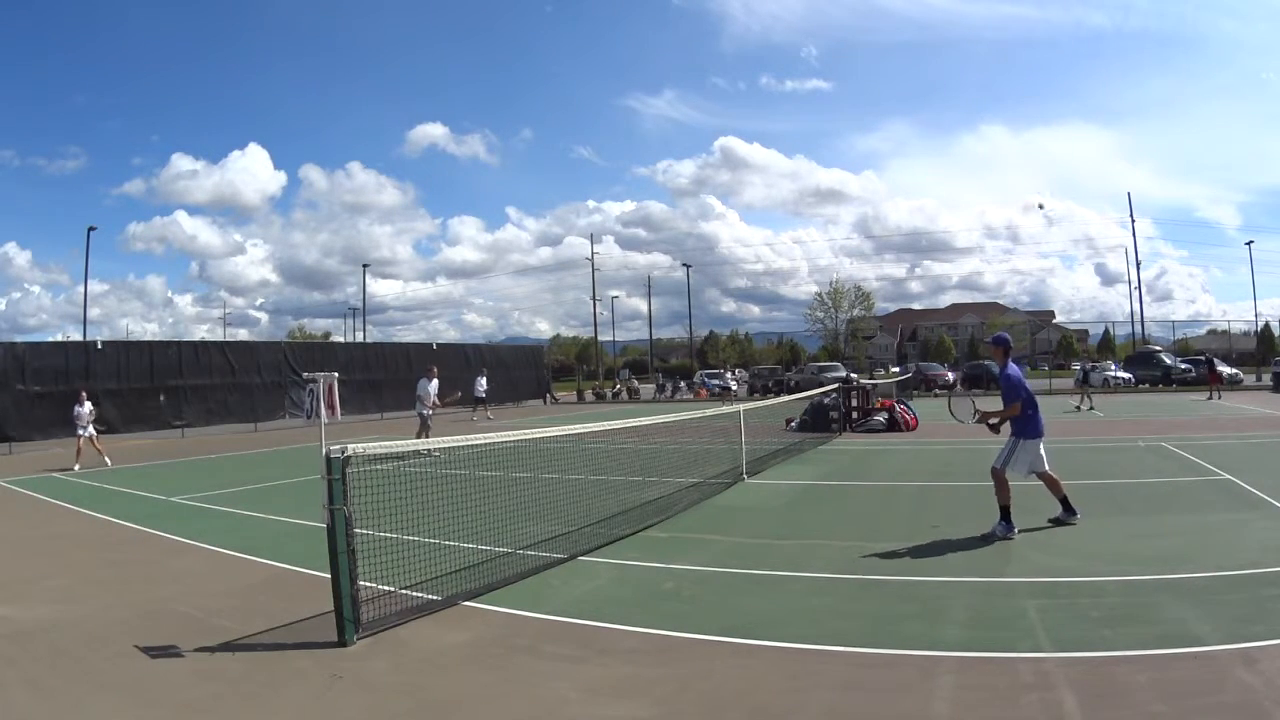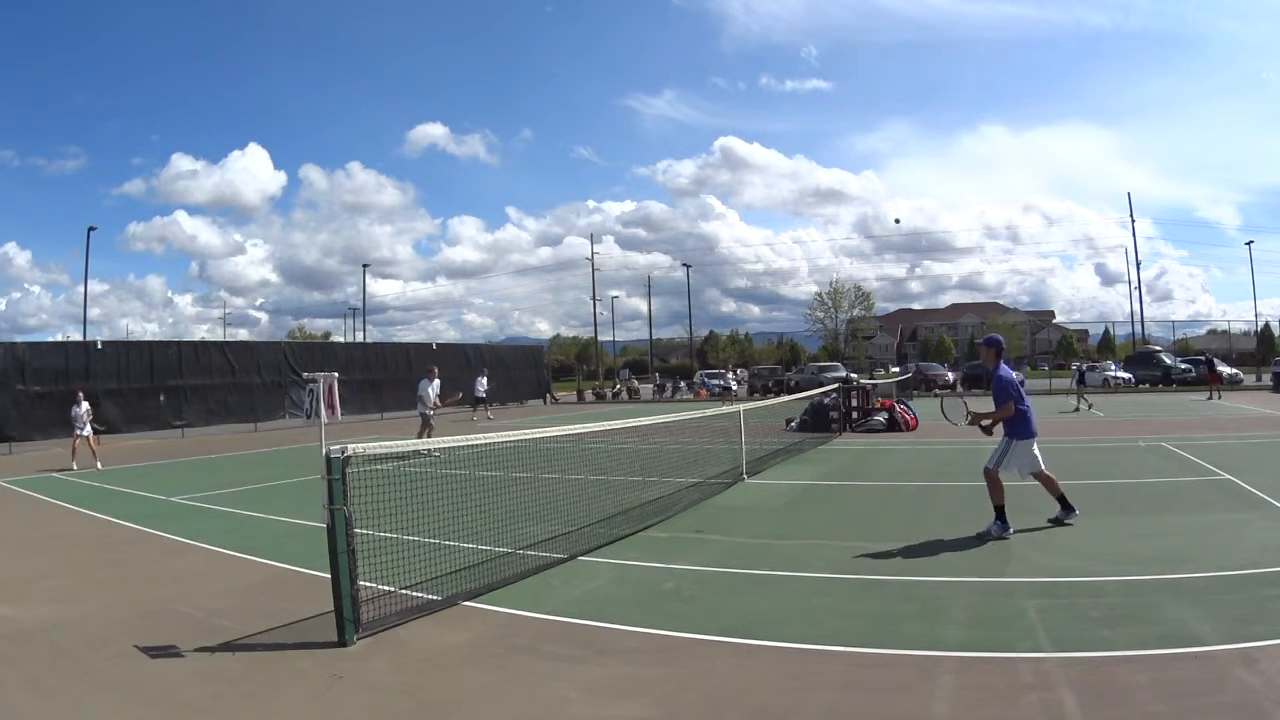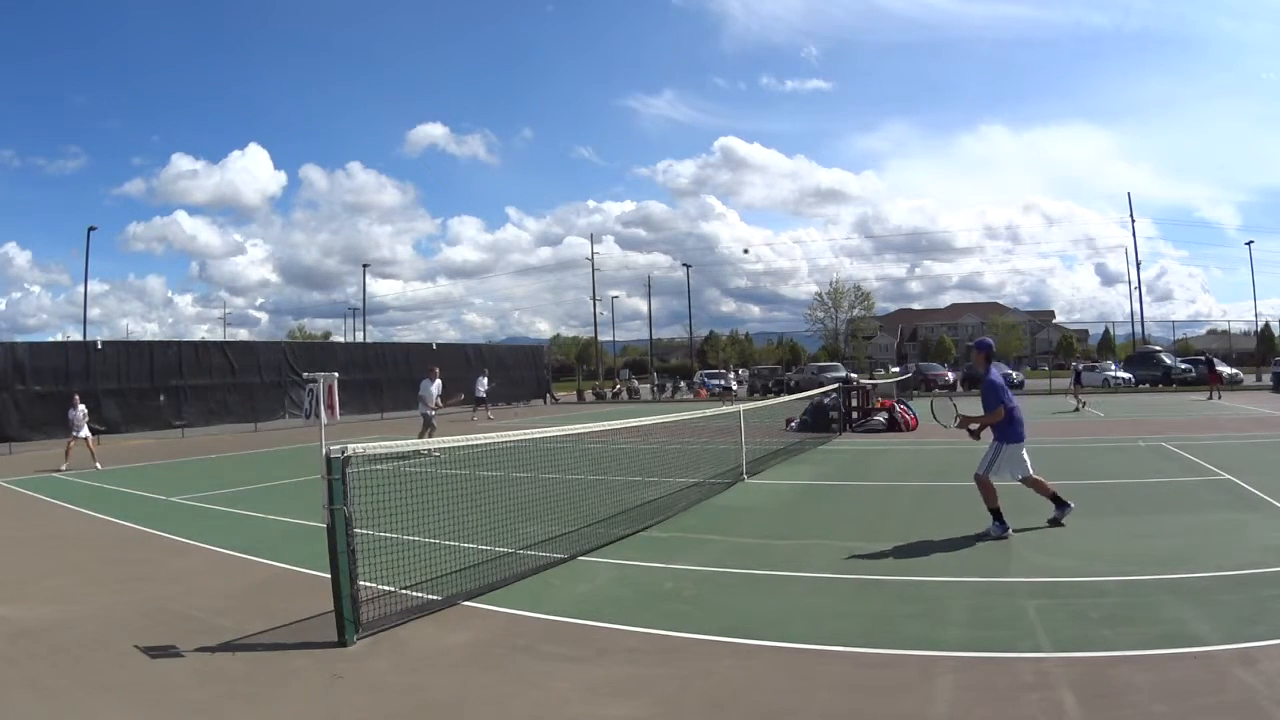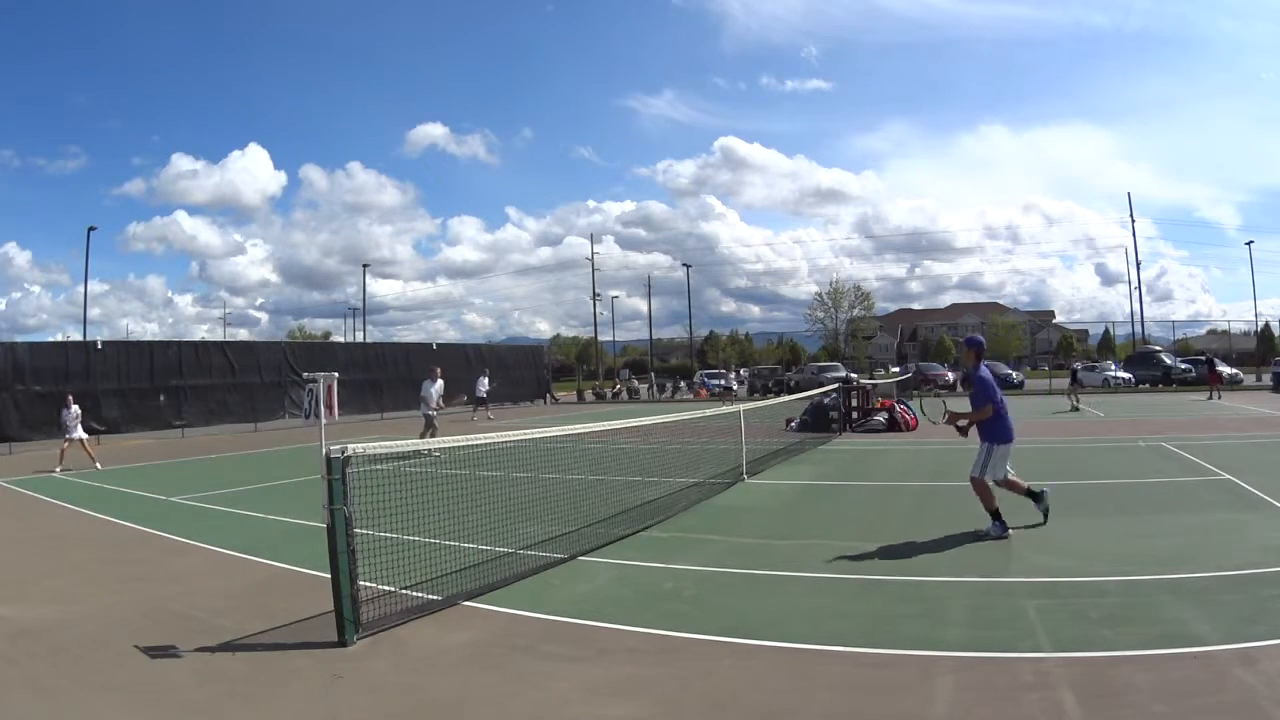
dt=0.1s
person 1, frame 1
left shoulder: (1008, 376)
right shoulder: (1010, 371)
left elbow: (1015, 409)
left wrist: (990, 415)
right wrist: (998, 423)
left hip: (1025, 433)
right hip: (1032, 430)
left knee: (997, 471)
right knee: (1042, 472)
left ankle: (1006, 524)
right ankle: (1068, 511)
person 1, frame 2
left shoulder: (1000, 377)
right shoulder: (1001, 373)
left elbow: (1008, 410)
left wrist: (982, 417)
right wrist: (990, 425)
left hip: (1018, 434)
right hip: (1025, 431)
left knee: (990, 472)
right knee: (1039, 472)
left ankle: (1001, 524)
right ankle: (1067, 509)
person 1, frame 3
left shoulder: (989, 381)
right shoulder: (989, 378)
left elbow: (999, 415)
left wrist: (972, 422)
right wrist: (979, 427)
left hip: (1007, 438)
right hip: (1013, 435)
left knee: (981, 477)
right knee: (1027, 477)
left ankle: (1000, 525)
right ankle: (1062, 505)
person 1, frame 4
left shoulder: (979, 377)
right shoulder: (979, 374)
left elbow: (987, 411)
left wrist: (959, 417)
right wrist: (965, 424)
left hip: (995, 436)
right hip: (1000, 434)
left knee: (978, 480)
right knee: (1001, 479)
left ankle: (999, 525)
right ankle: (1038, 497)
